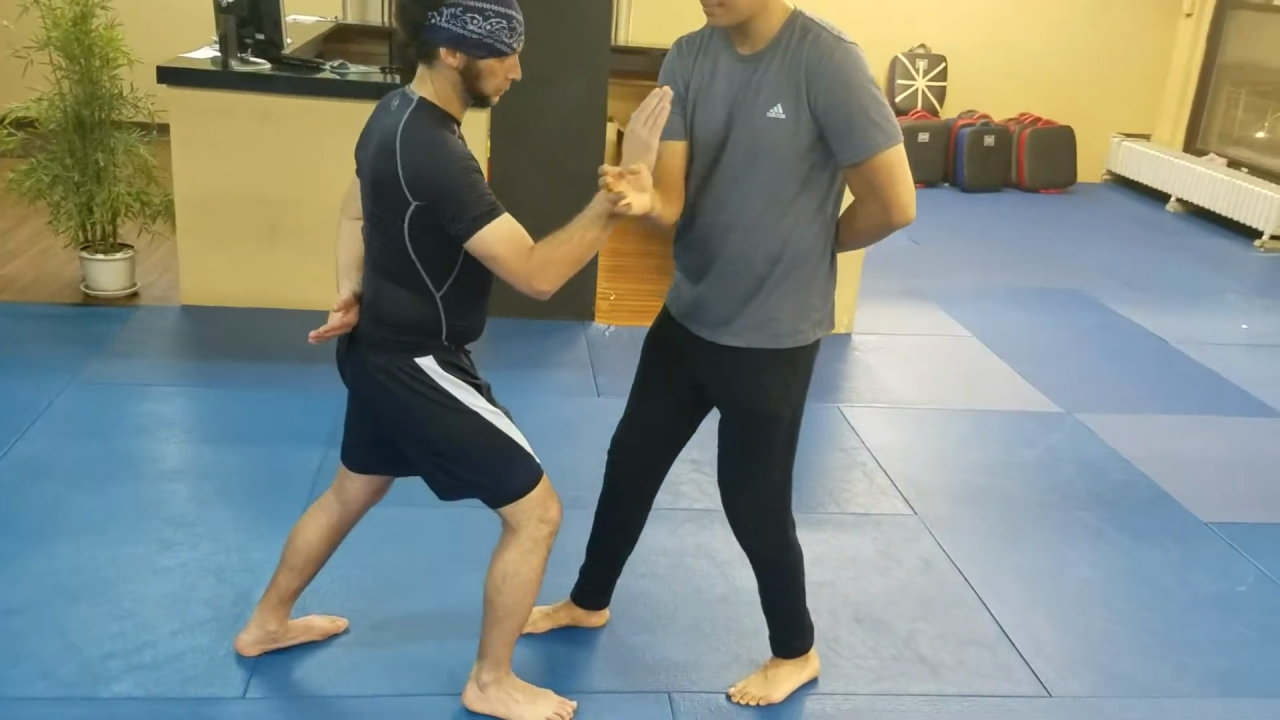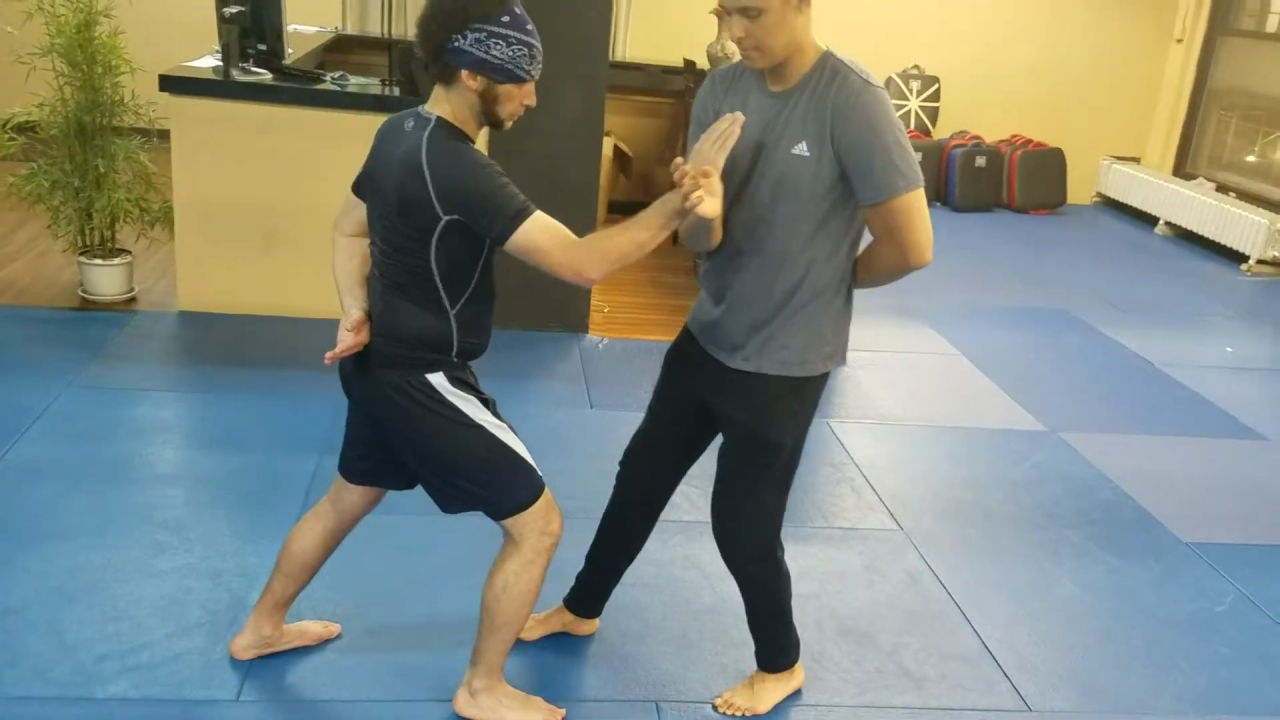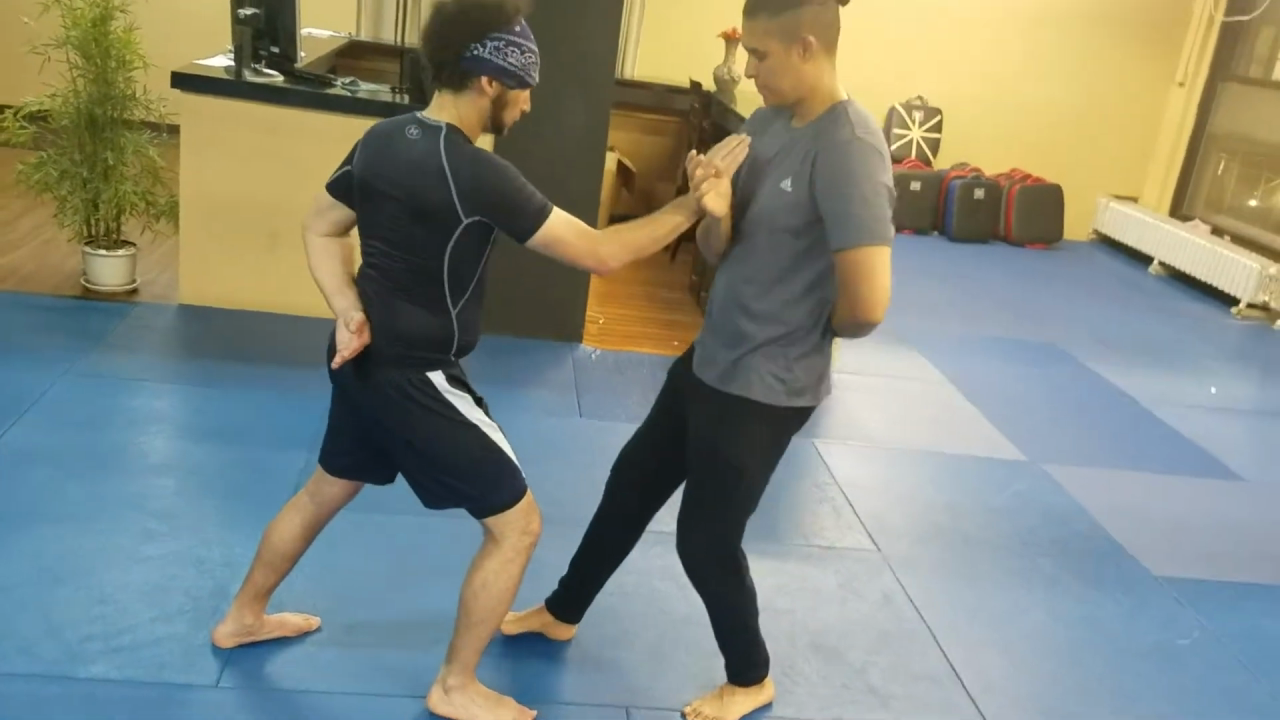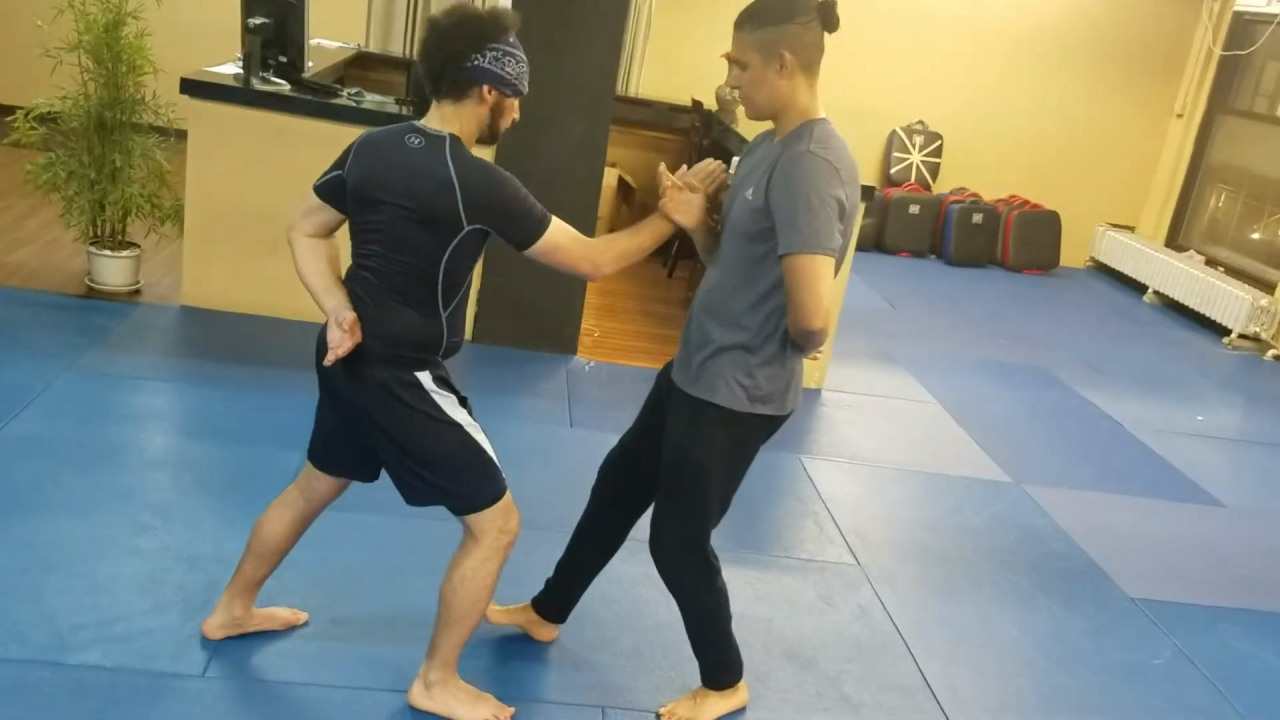
dt=0.4s
person 1, frame 1
left shoulder: (395, 114)
right shoulder: (433, 154)
left elbow: (357, 213)
right elbow: (536, 274)
left wrist: (350, 296)
right wrist: (619, 188)
left hip: (376, 350)
right hip: (418, 365)
left knee: (353, 489)
right knee: (535, 512)
left ankle: (266, 623)
person 1, frame 2
left shoulder: (399, 133)
right shoulder: (458, 171)
left elbow: (350, 230)
right elbow: (581, 264)
left wrist: (355, 314)
right wrist: (679, 201)
left hip: (378, 364)
right hip: (425, 383)
left knee: (347, 498)
right knee: (537, 524)
left ankle: (260, 628)
person 1, frame 3
left shoulder: (380, 140)
right shoulder: (477, 176)
left elbow: (321, 230)
right elbow: (599, 253)
left wrist: (349, 314)
right wrist: (693, 202)
left hip: (364, 360)
right hip: (417, 379)
left knee: (324, 490)
right knee: (516, 525)
left ankle: (242, 617)
person 1, frame 4
left shoulder: (371, 147)
right shoulder: (477, 184)
left elbow: (305, 232)
right elbow: (590, 261)
left wrist: (340, 311)
right wrist: (670, 217)
left hip: (349, 357)
right hip: (403, 377)
left knee: (314, 485)
right knee: (494, 523)
left ankle: (232, 609)
person 2, frame 1
left shoulder: (826, 61)
right shoulder: (688, 58)
left elbow: (893, 205)
right elbow: (672, 199)
left wrist: (805, 247)
right wrist: (645, 200)
left hip: (772, 334)
right hip: (688, 315)
left knee: (753, 502)
right knee: (630, 460)
left ankle: (795, 652)
right ankle: (588, 601)
person 2, frame 2
left shoulder: (853, 105)
right shoulder: (721, 90)
left elbow: (911, 248)
right elbow: (699, 242)
left wrist: (825, 277)
right wrist: (701, 212)
left hip: (784, 360)
right hip: (707, 337)
left knee: (743, 524)
right knee: (641, 475)
right ankle: (581, 608)
person 2, frame 3
left shoulder: (848, 150)
right shoulder: (766, 125)
left elbow: (866, 306)
right elbow: (720, 253)
left wrist: (808, 329)
right wrist: (713, 210)
left hip: (765, 385)
right hip: (710, 359)
left knee: (705, 537)
right knee: (630, 483)
right ankle: (561, 612)
person 2, frame 4
left shoulder: (812, 164)
right shoulder: (765, 146)
left elbow: (811, 315)
left wrist: (788, 348)
right wrist: (692, 222)
left hip: (737, 393)
right hip: (695, 370)
left knee: (677, 538)
right knee: (616, 488)
right ankle: (546, 612)
